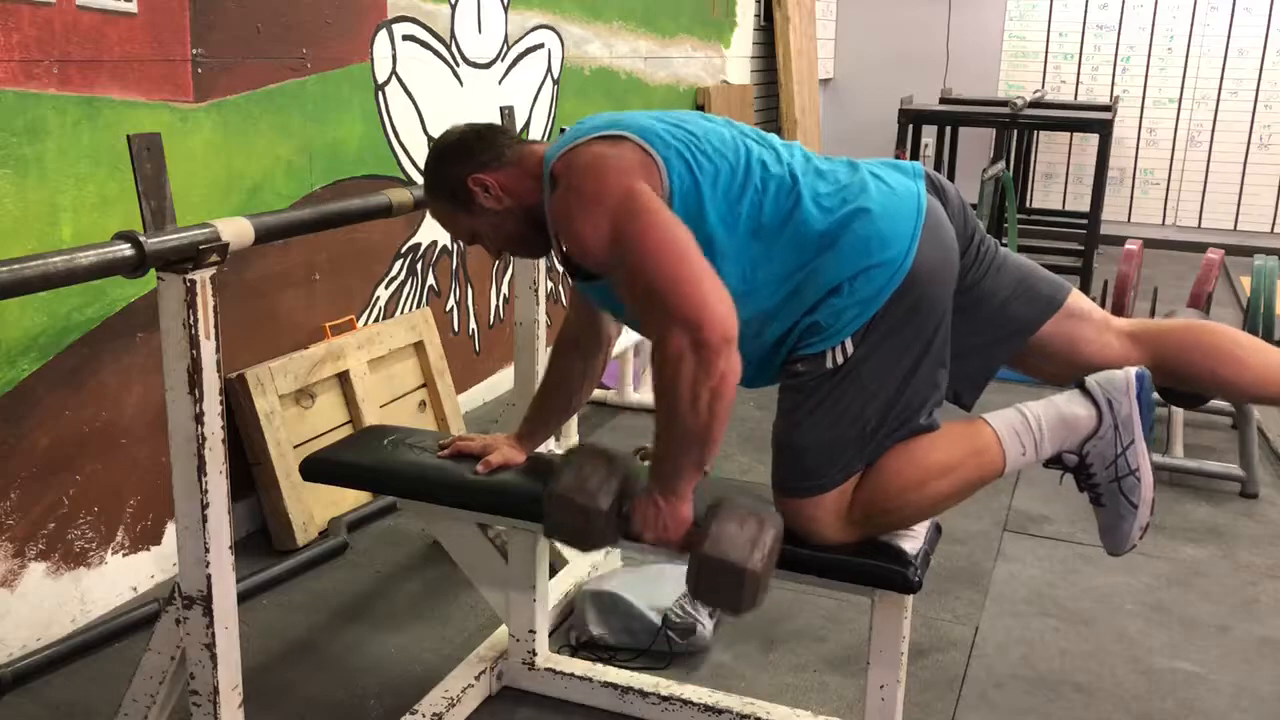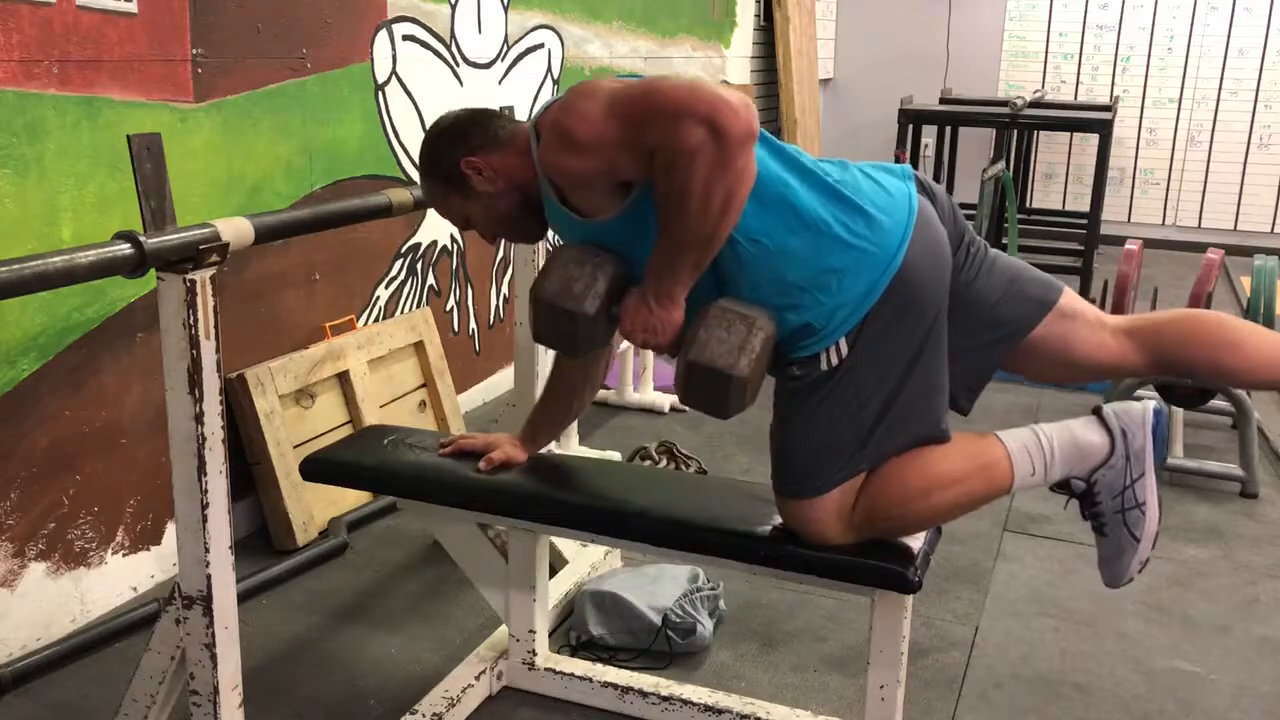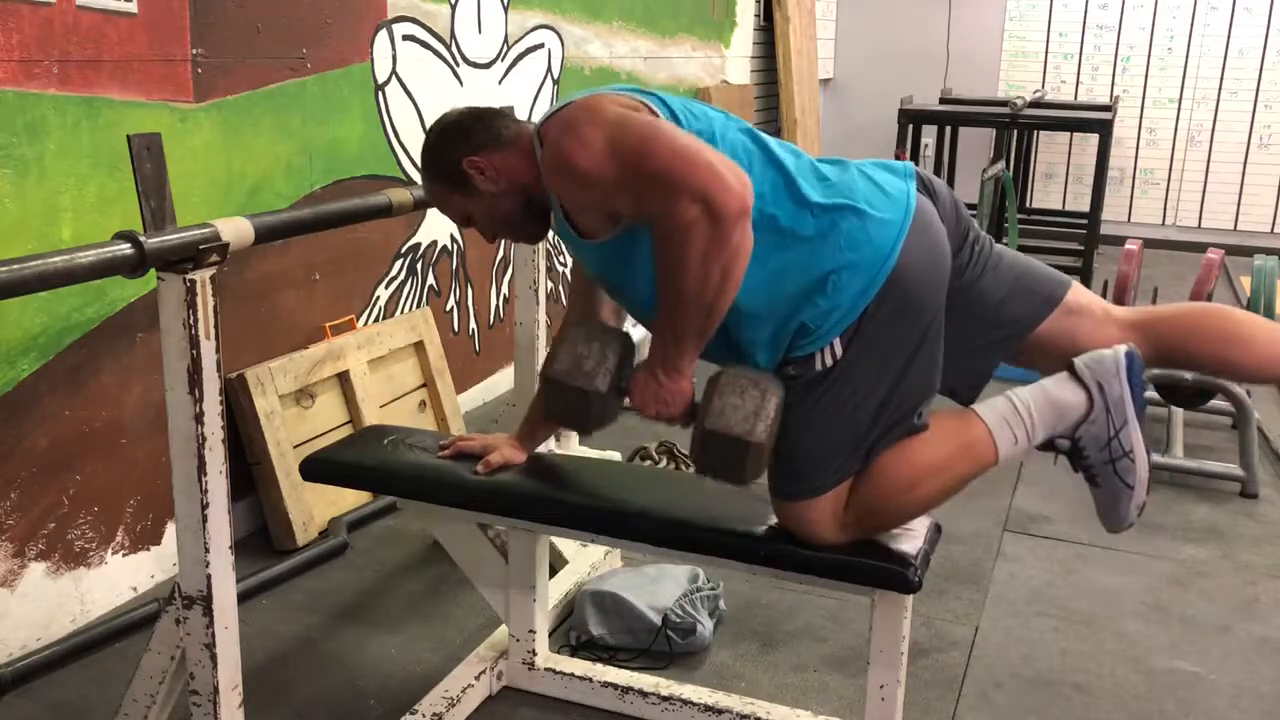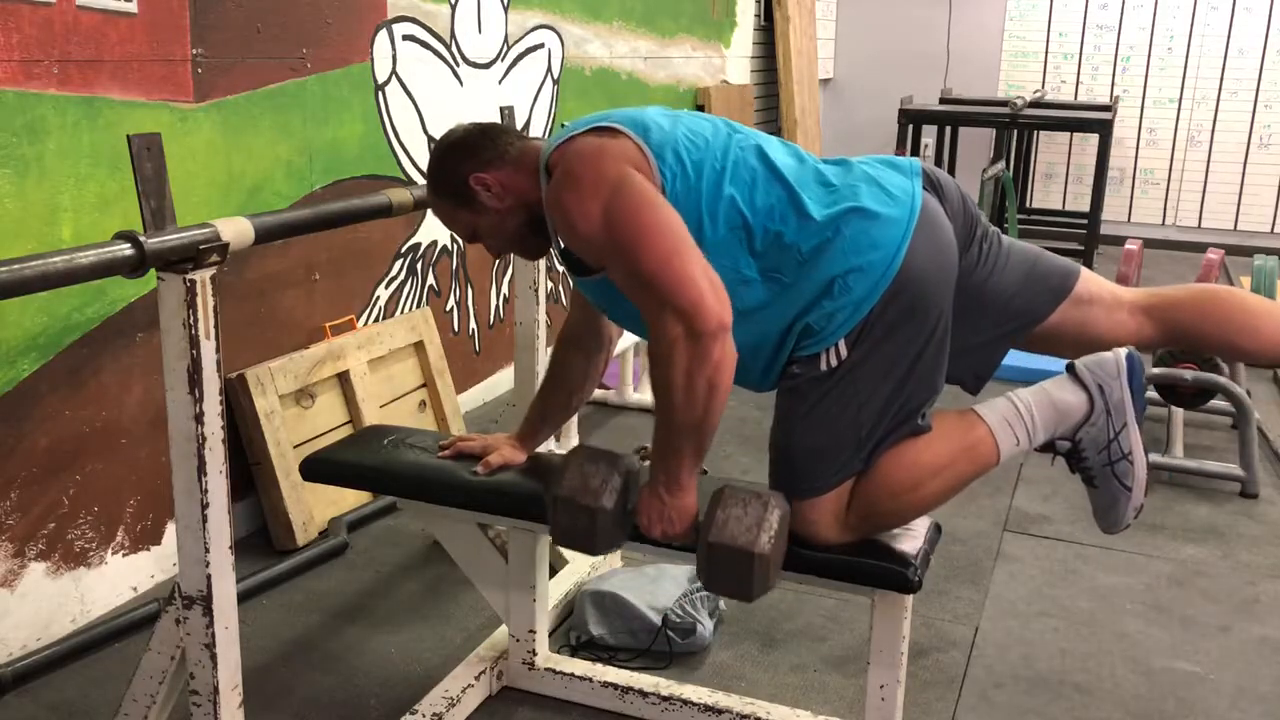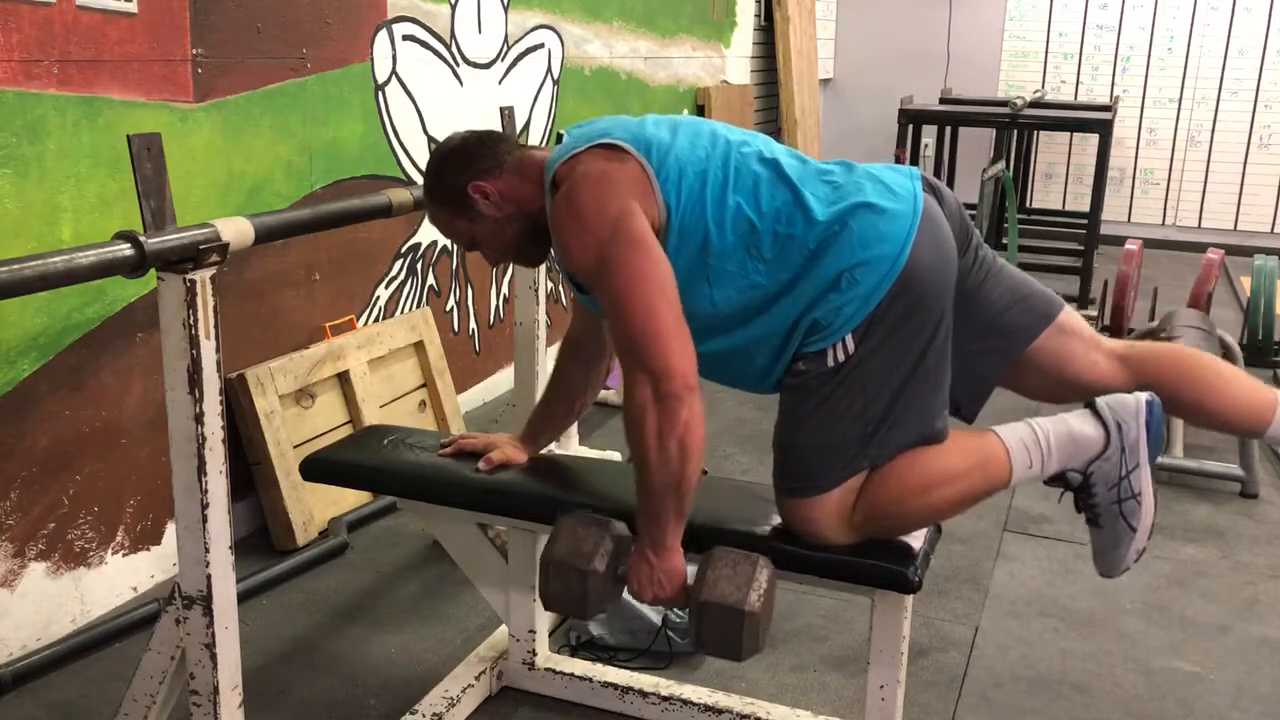
dt=0.5s
person 1, frame 1
left shoulder: (588, 195)
right shoulder: (593, 163)
left elbow: (705, 337)
right elbow: (590, 329)
left wrist: (671, 493)
right wrist: (523, 440)
left hip: (871, 274)
right hip: (910, 212)
left knee: (822, 517)
right knee: (1117, 345)
left ankle: (1070, 423)
person 1, frame 2
left shoulder: (571, 137)
right shoulder: (584, 193)
left elbow: (721, 121)
left wrist: (665, 290)
right wrist: (527, 439)
left hip: (857, 280)
right hip: (901, 225)
left knee: (826, 516)
right knee: (1122, 343)
left ankle: (1086, 450)
person 1, frame 3
left shoulder: (576, 147)
right shoulder: (586, 195)
left elbow: (718, 200)
right elbow: (588, 327)
left wrist: (673, 363)
right wrist: (525, 438)
left hip: (857, 275)
right hip: (900, 216)
left knee: (819, 517)
right knee: (1127, 331)
left ankle: (1062, 408)
person 1, frame 4
left shoulder: (581, 190)
right shoulder: (598, 164)
left elbow: (701, 325)
right elbow: (589, 331)
left wrist: (673, 484)
right wrist: (524, 439)
left hip: (866, 274)
right hip: (909, 211)
left knee: (821, 517)
right knee: (1138, 315)
left ankle: (1059, 408)
person 1, frame 5
left shoulder: (586, 206)
right shoulder: (594, 172)
left elbow: (667, 383)
right elbow: (594, 335)
left wrist: (658, 545)
right wrist: (528, 440)
left hip: (866, 273)
right hip: (905, 221)
left knee: (821, 516)
right knee: (1108, 362)
left ankle: (1077, 445)
